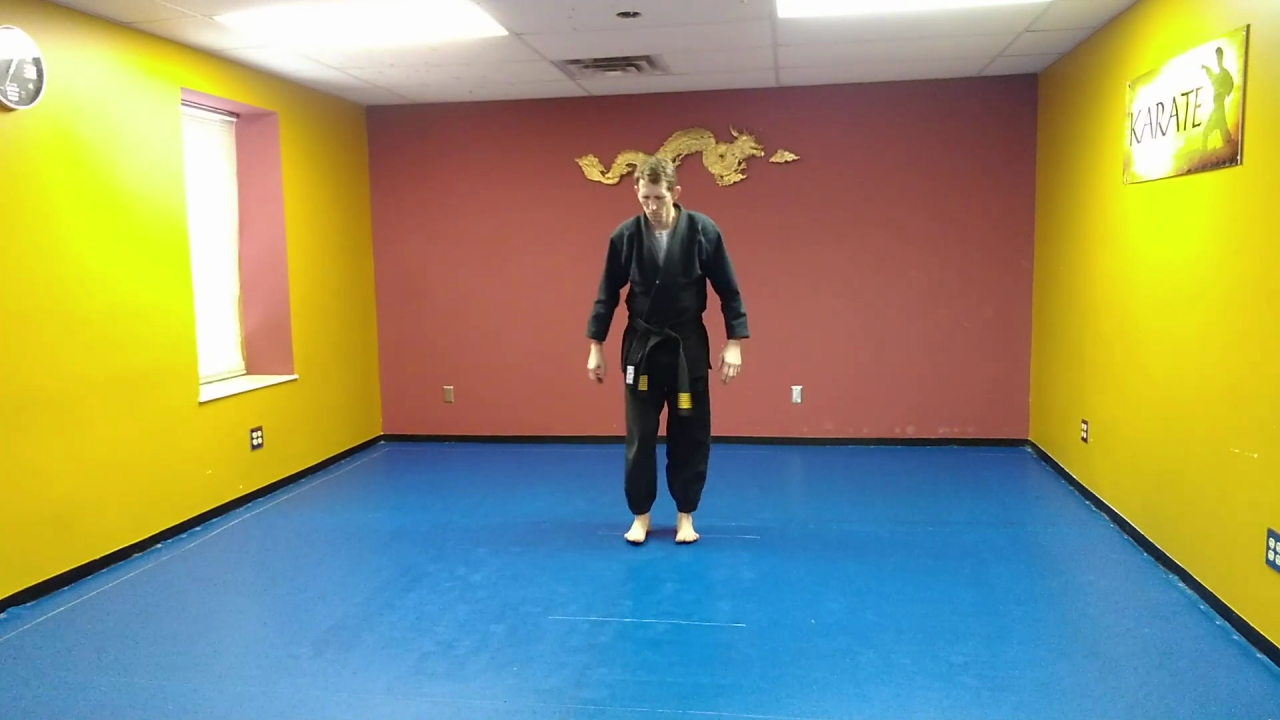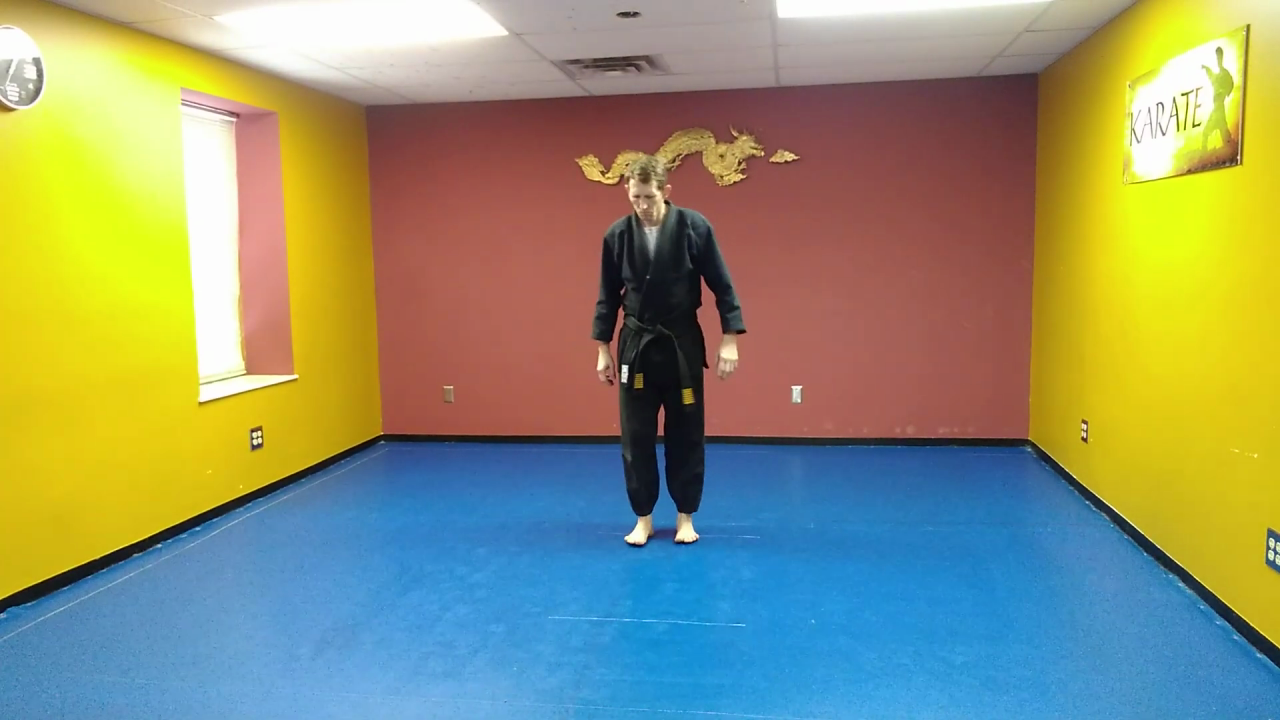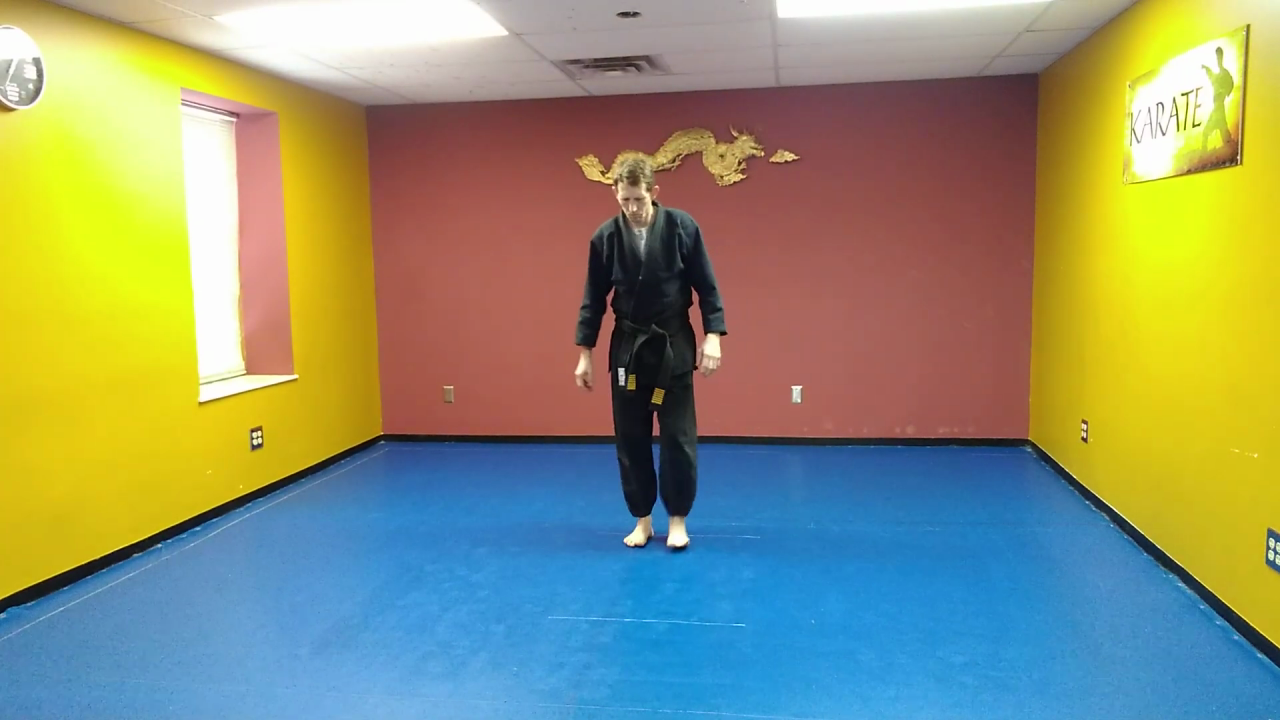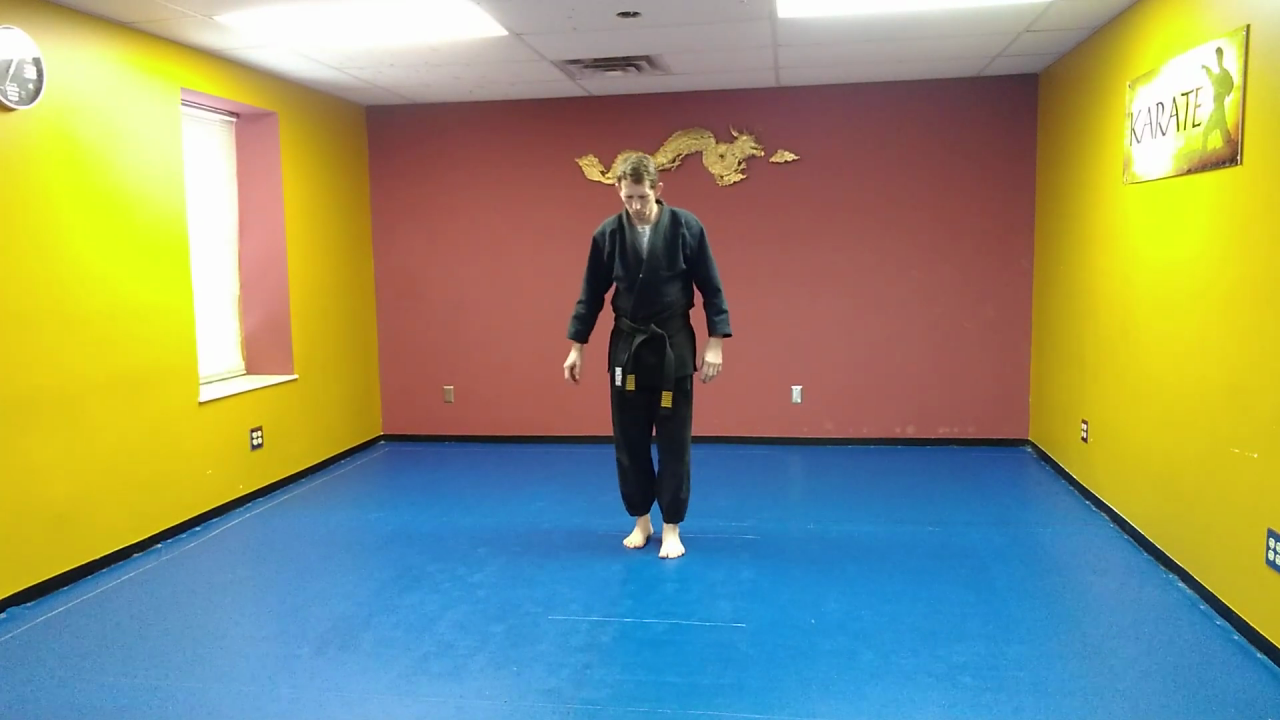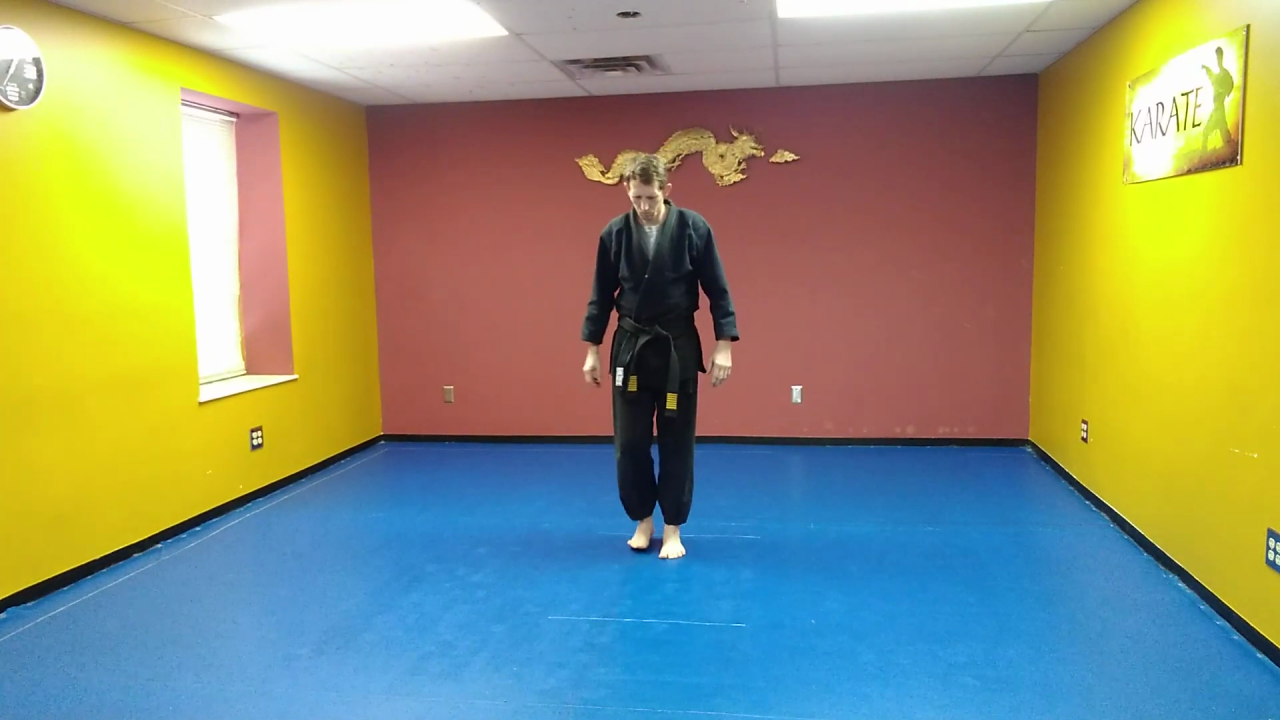
dt=0.3s
person 1, frame 1
left shoulder: (703, 230)
right shoulder: (625, 235)
left elbow: (728, 290)
right elbow: (607, 294)
left wrist: (733, 343)
right wrist: (595, 347)
left hip: (687, 344)
right hip: (642, 344)
left knee: (691, 437)
right knee: (639, 438)
left ankle: (684, 515)
right ankle: (641, 516)
person 1, frame 2
left shoulder: (694, 227)
right shoulder: (617, 235)
left elbow: (721, 285)
right elbow: (608, 295)
left wrist: (730, 339)
right wrist: (603, 350)
left hip: (681, 341)
right hip: (636, 343)
left knee: (686, 435)
right knee: (636, 437)
left ankle: (685, 516)
right ankle: (643, 519)
person 1, frame 3
left shoulder: (682, 226)
right shoulder: (605, 237)
left elbow: (707, 286)
right elbow: (594, 299)
left wrist: (712, 335)
right wrist: (585, 353)
left hip: (674, 342)
right hip: (628, 344)
left knee: (678, 436)
right knee: (631, 438)
left ankle: (677, 520)
right ankle: (643, 520)
person 1, frame 4
left shoulder: (686, 226)
right shoulder: (608, 233)
left elbow: (711, 288)
right elbow: (592, 293)
left wrist: (715, 341)
right wrist: (576, 346)
left hip: (674, 345)
right hip: (627, 344)
left knee: (674, 440)
right knee: (630, 440)
left ankle: (671, 528)
right ankle: (642, 520)
person 1, frame 5
left shoulder: (694, 228)
right shoulder: (615, 232)
left elbow: (717, 289)
right elbow: (602, 294)
left wrist: (723, 345)
right wrist: (592, 348)
left hip: (678, 347)
right hip: (631, 346)
left knee: (677, 443)
right knee: (630, 443)
left ankle: (672, 529)
right ankle: (642, 521)
